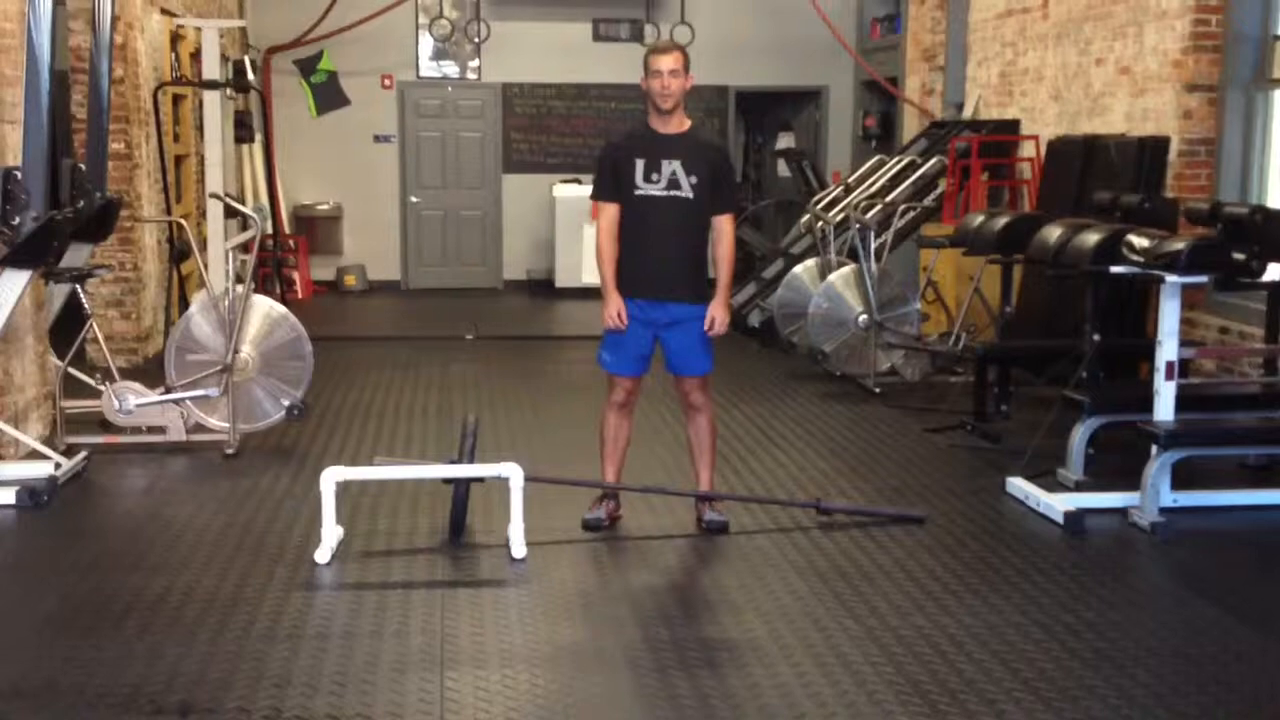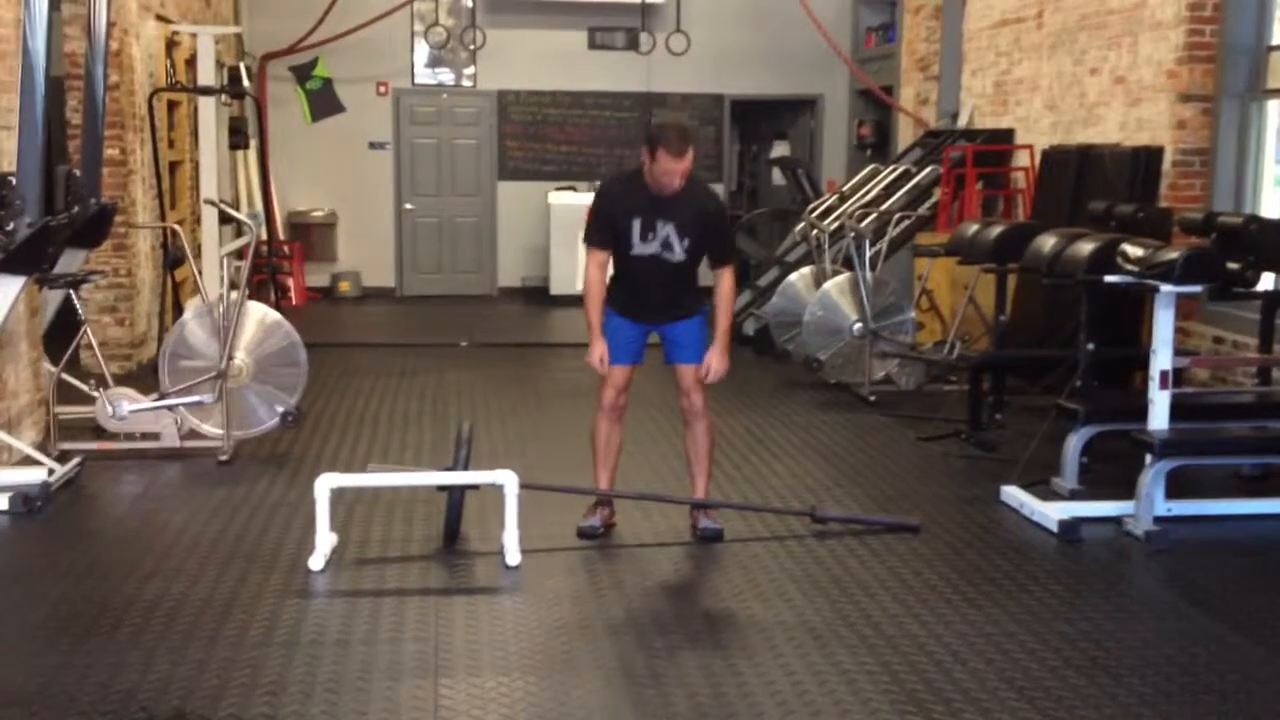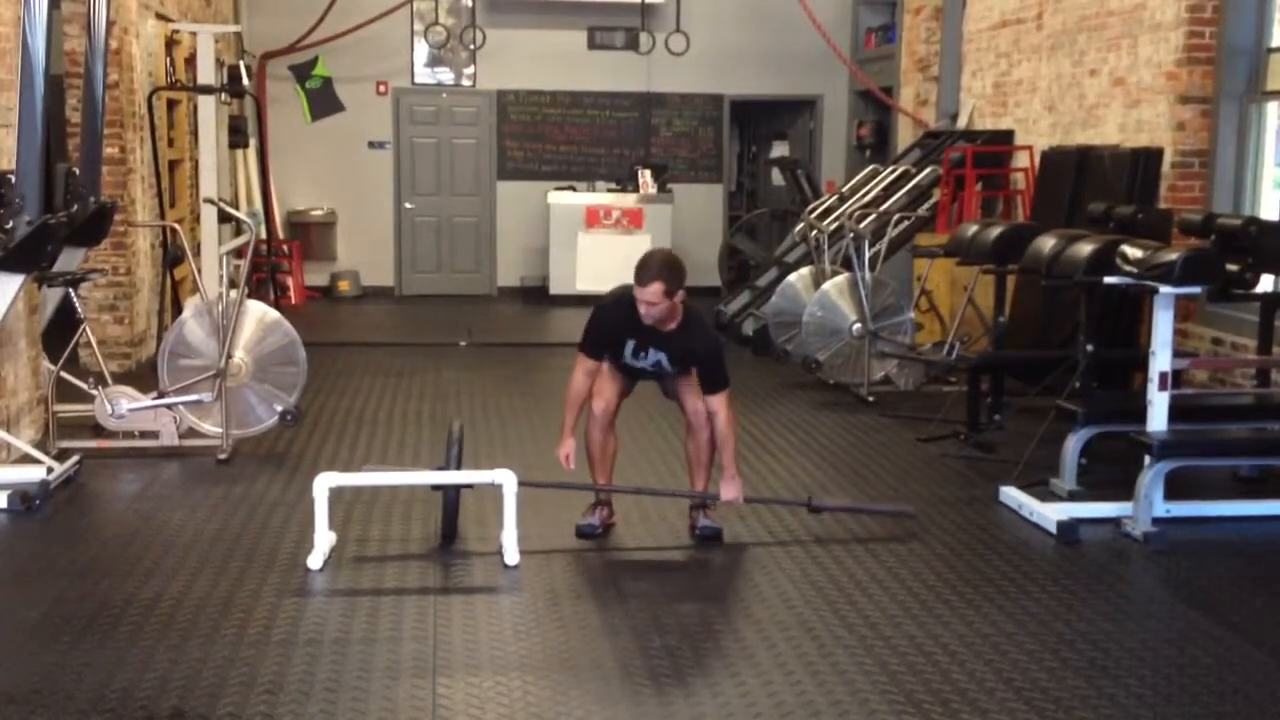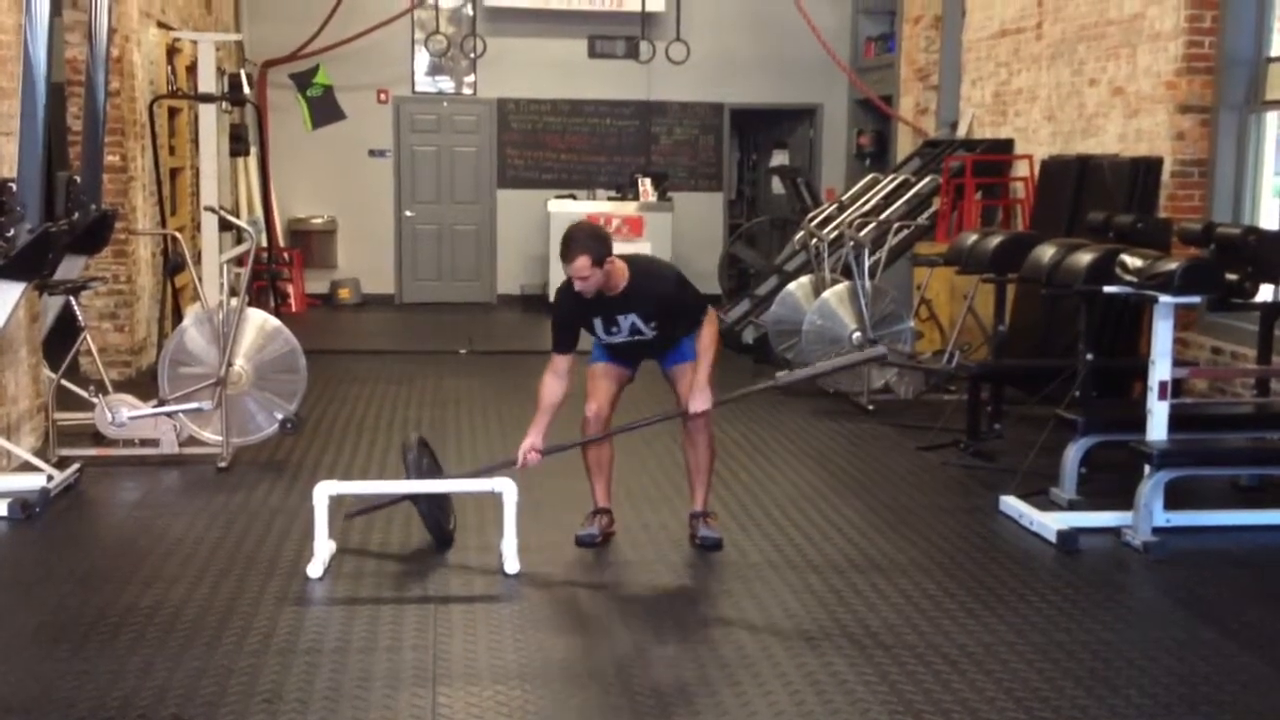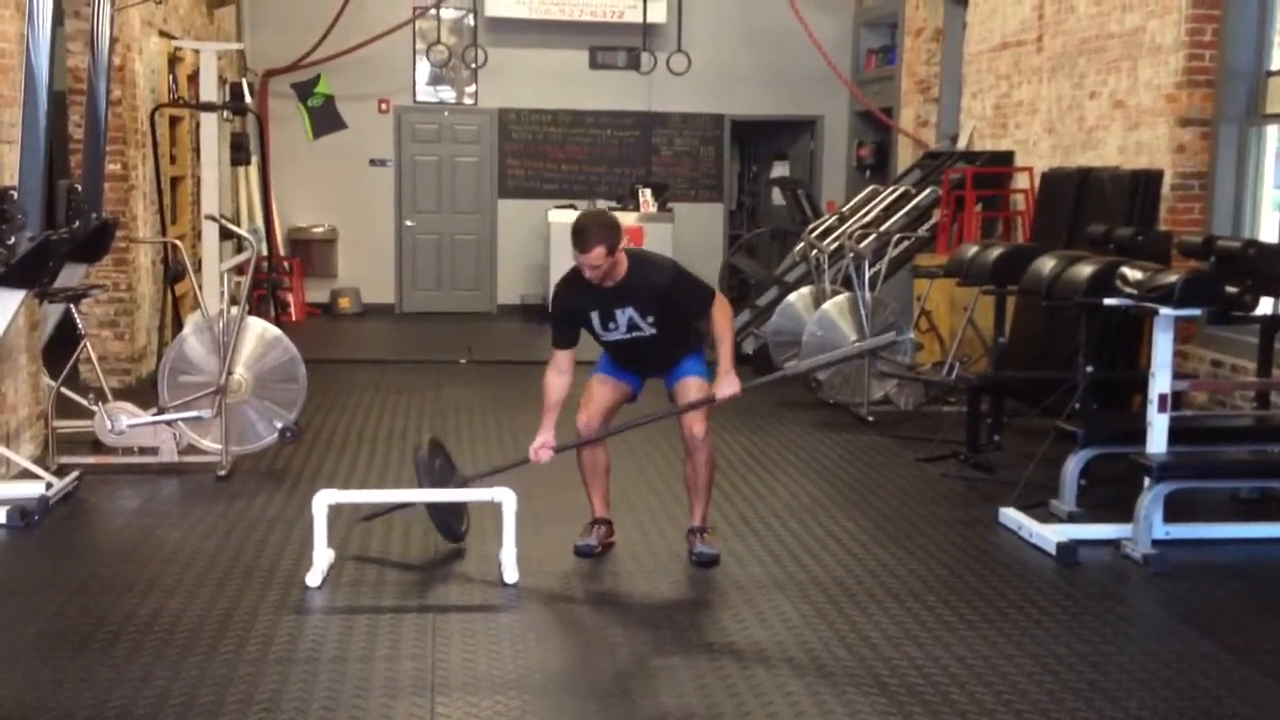
dt=1s
person 1, frame 1
left shoulder: (711, 155)
right shoulder: (620, 152)
left elbow: (723, 230)
right elbow: (607, 227)
left wrist: (721, 297)
right wrist: (610, 293)
left hip: (690, 302)
right hip: (633, 300)
left knee: (696, 397)
right knee: (621, 395)
left ankle: (705, 497)
right ankle: (610, 495)
person 1, frame 2
left shoulder: (706, 204)
right shoulder: (614, 194)
left elbow: (724, 274)
right elbow: (596, 265)
left wrist: (720, 345)
right wrist: (596, 335)
left hip: (684, 311)
right hip: (625, 310)
left knee: (694, 403)
right knee: (611, 400)
left ankle: (700, 506)
right ankle: (603, 502)
person 1, frame 3
left shoulder: (700, 336)
right shoulder: (612, 309)
left elbow: (719, 408)
right elbow: (584, 371)
left wrist: (730, 475)
right wrist: (567, 435)
left hip: (676, 369)
right hip: (620, 362)
left knee: (700, 413)
right knee: (600, 409)
left ankle: (699, 506)
right ankle: (602, 503)
person 1, frame 4
left shoulder: (660, 279)
right shoulder: (569, 299)
left elbow: (708, 322)
right elbow: (558, 371)
left wrist: (701, 385)
right wrist: (536, 432)
left hip: (675, 339)
right hip: (614, 346)
left knee: (697, 415)
right knee: (594, 413)
left ankle: (700, 515)
right ankle: (602, 513)
person 1, frame 5
left shoulder: (660, 274)
right shoulder: (569, 292)
left elbow: (719, 307)
right elbow: (561, 365)
left wrist: (726, 372)
right wrist: (546, 429)
left hip: (679, 354)
right hip: (622, 359)
left knee: (697, 432)
right knee: (588, 424)
left ankle: (698, 529)
right ankle: (601, 522)
